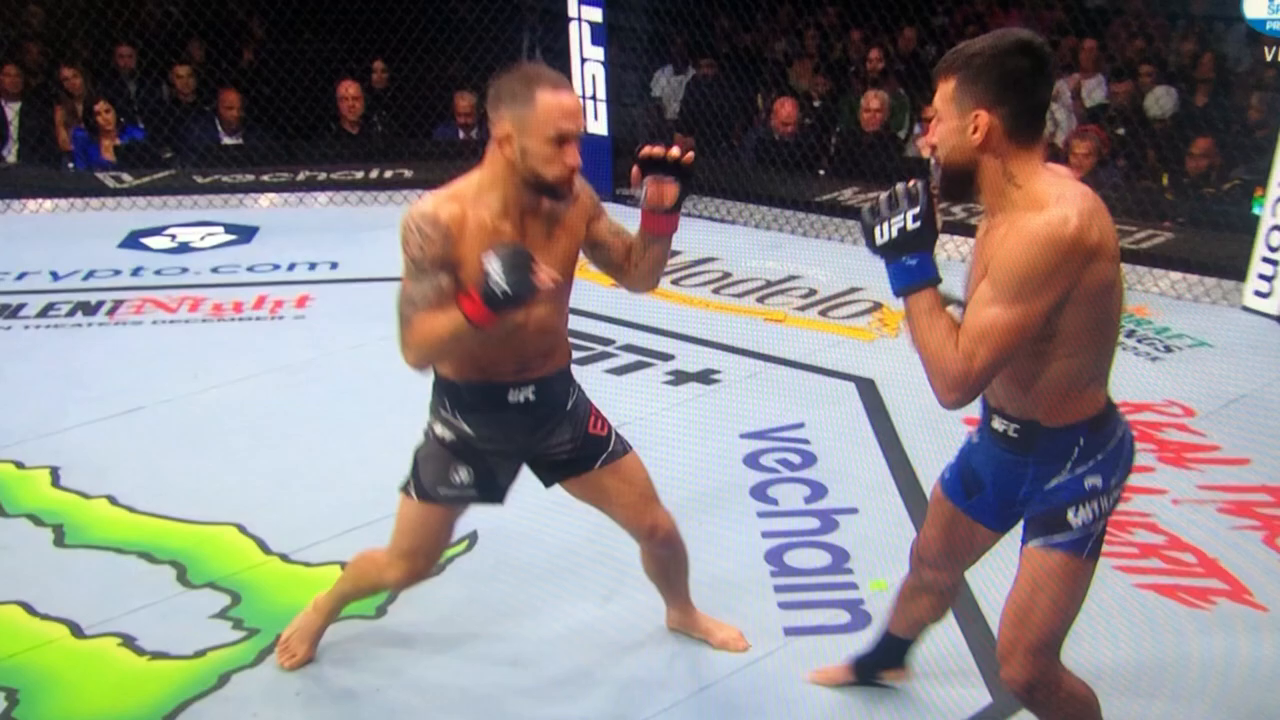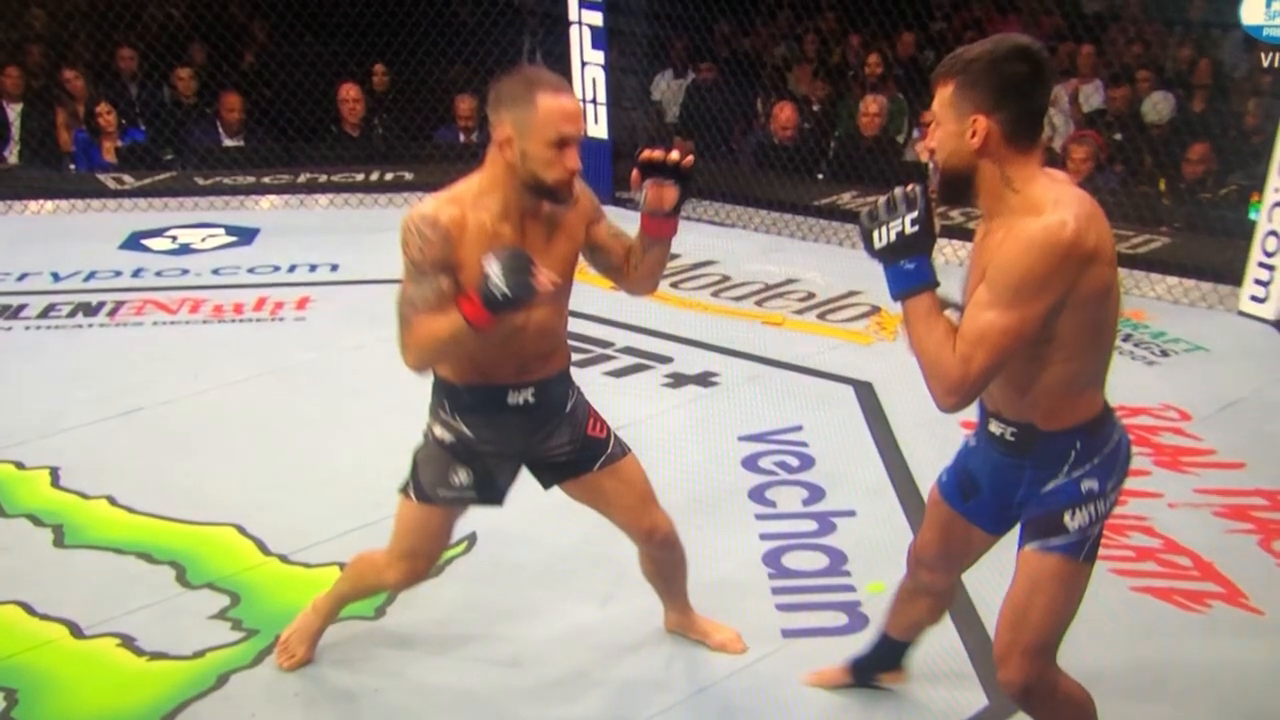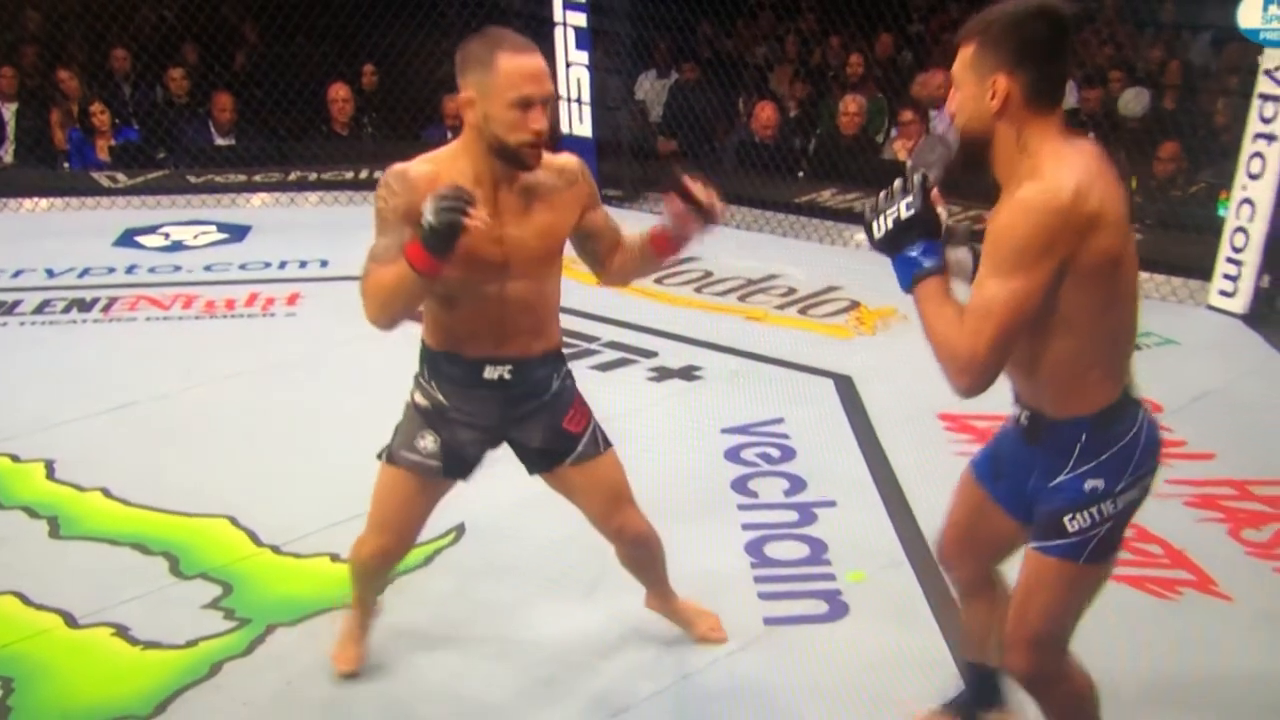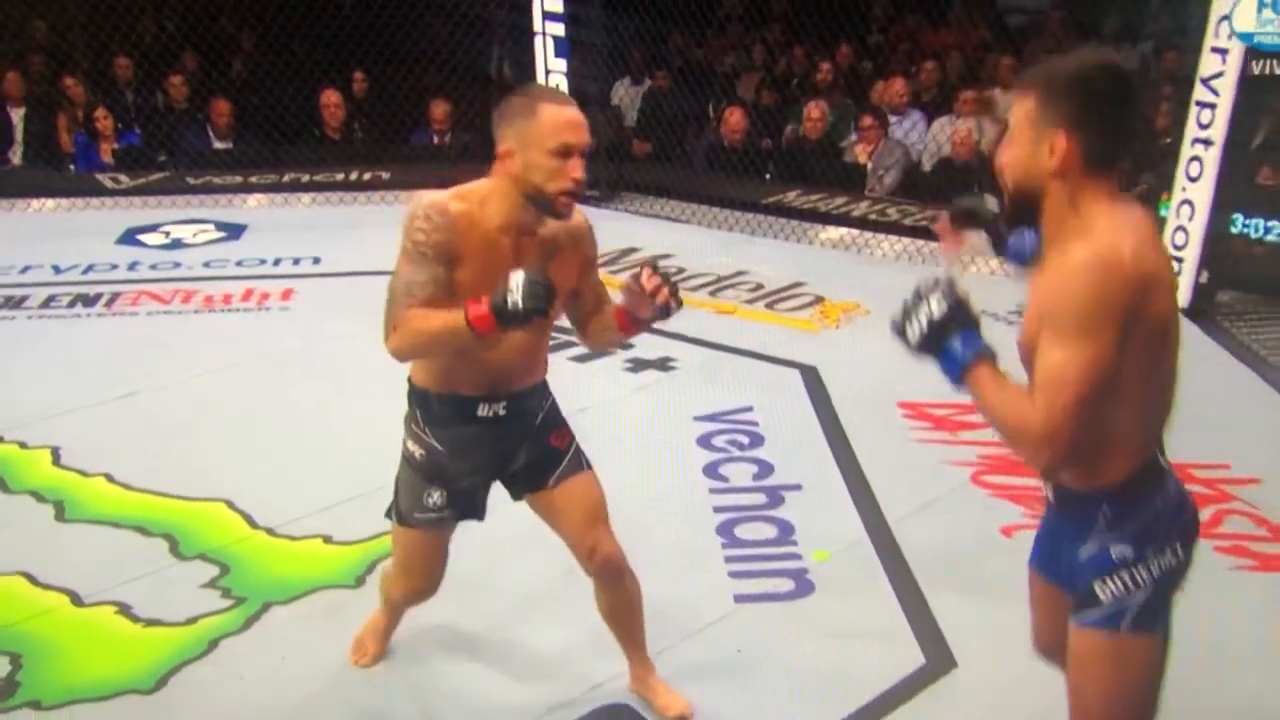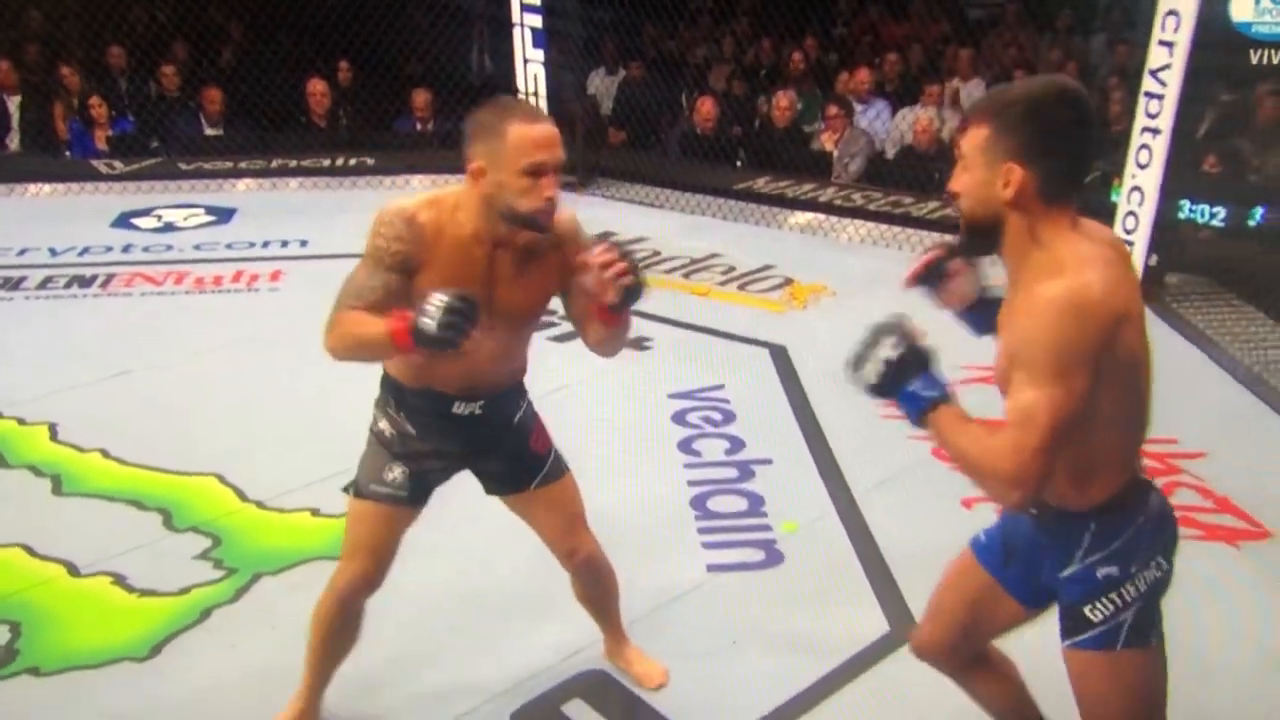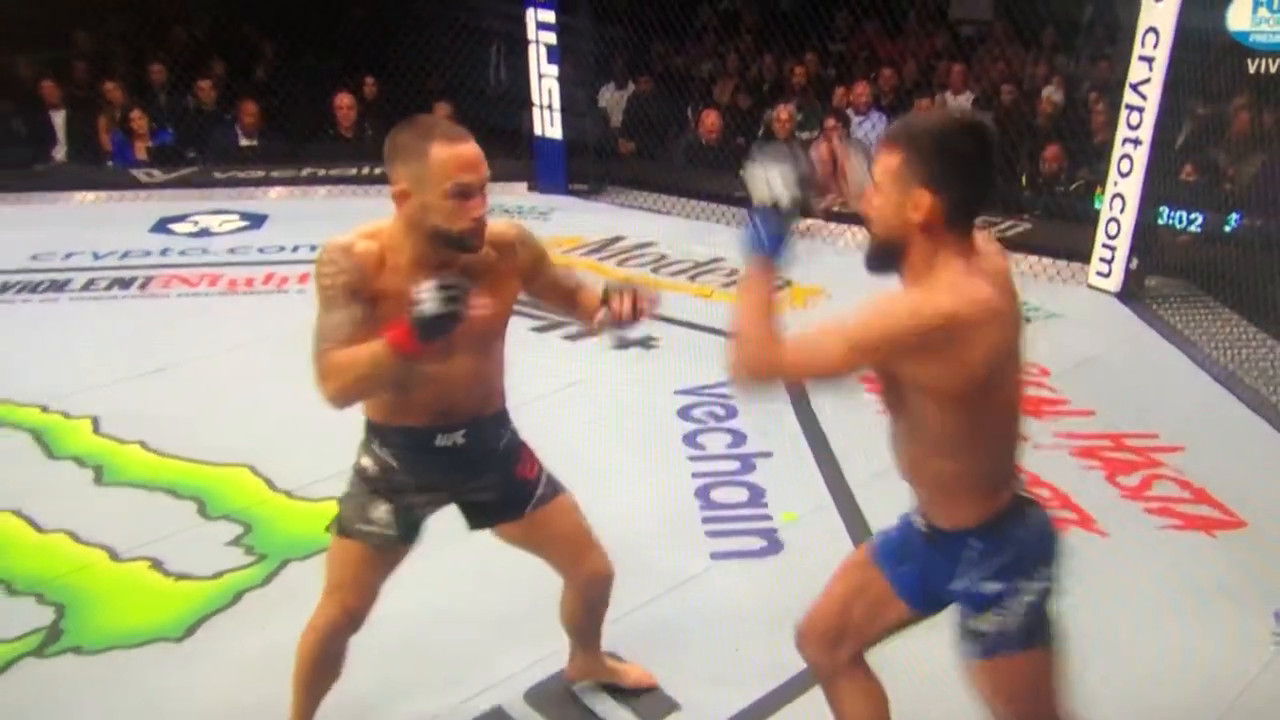
dt=0.7s
person 1, frame 1
left shoulder: (1052, 224)
right shoulder: (1017, 197)
left elbow: (954, 378)
left wrist: (908, 263)
left hip: (1072, 458)
right hip: (1002, 435)
right knee: (932, 559)
right ankle: (885, 657)
person 1, frame 2
left shoulder: (1049, 228)
right shoulder: (1015, 201)
left elbow: (953, 383)
left wrist: (908, 268)
left hip: (1068, 462)
right hip: (1000, 439)
right knee: (929, 562)
right ankle: (882, 659)
person 1, frame 3
left shoulder: (1046, 198)
right shoulder: (1071, 161)
left elbow: (970, 368)
left wrist: (916, 257)
right wrist: (970, 261)
left hip: (1092, 453)
right hip: (1042, 430)
left knee: (1031, 656)
right knee: (960, 555)
person 1, frame 4
left shoulder: (1096, 261)
right shoulder: (1115, 223)
left elbow: (1043, 440)
left wrist: (959, 348)
right wrist: (1012, 245)
left hip: (1121, 527)
right hip: (1084, 505)
right knee: (1061, 649)
person 1, frame 5
left shoulder: (1067, 291)
right shoulder: (1077, 244)
left elbow: (1015, 478)
left wrist: (919, 392)
right wrist: (983, 306)
left hip: (1105, 541)
right hip: (1043, 520)
right knee: (940, 641)
person 1, frame 6
left shoulder: (933, 314)
right shoulder: (977, 256)
left elbow: (755, 363)
left wrist: (764, 238)
right wrist: (867, 173)
left hip: (994, 555)
right hip: (932, 529)
right knee: (824, 645)
person 2, frame 1
left shoulder: (574, 198)
right shoulder: (437, 220)
left elbow: (638, 276)
right elbow: (416, 349)
left wrist: (660, 211)
right wrist: (484, 301)
left hip: (555, 399)
right hip: (469, 413)
left knee: (656, 527)
right knee: (405, 566)
left ankle: (682, 611)
right ankle: (321, 609)
person 2, frame 2
left shoulder: (574, 202)
right shoulder: (438, 223)
left elbow: (637, 279)
right elbow: (416, 351)
left wrist: (659, 214)
right wrist: (484, 304)
left hip: (555, 402)
right hip: (468, 415)
left knee: (655, 530)
right knee: (404, 567)
left ankle: (680, 613)
right ankle: (321, 609)
person 2, frame 3
left shoulder: (567, 177)
right shoulder: (413, 184)
left elbow: (614, 262)
right elbow: (380, 311)
left wrist: (674, 231)
right wrist: (426, 247)
left hip: (541, 382)
right hip: (450, 385)
left knee: (628, 528)
right knee: (381, 544)
left ankle: (665, 598)
right ankle: (359, 617)
person 2, frame 4
left shoulder: (574, 231)
right shoulder: (441, 218)
left elbow: (593, 328)
right elbow: (402, 338)
left wrist: (633, 311)
right wrist: (490, 313)
left hip: (530, 413)
right hip: (444, 423)
left knee: (604, 555)
right knee: (415, 582)
right ankle: (385, 615)
person 2, frame 5
left shoulder: (561, 236)
right shoulder: (411, 227)
left elbow: (603, 346)
right elbow: (340, 337)
left wrist: (613, 307)
right wrist: (411, 329)
left hip: (504, 412)
right hip: (414, 416)
left knee: (580, 551)
right knee: (355, 580)
left ankle: (617, 644)
person 2, frame 6
left shoulder: (506, 246)
right shoulder: (353, 262)
left elbow: (574, 297)
right elbow: (335, 385)
left wrist: (610, 302)
right wrist: (410, 334)
left hip: (490, 443)
right hip: (399, 455)
left knee: (592, 571)
right knee: (340, 613)
left ankle: (586, 660)
